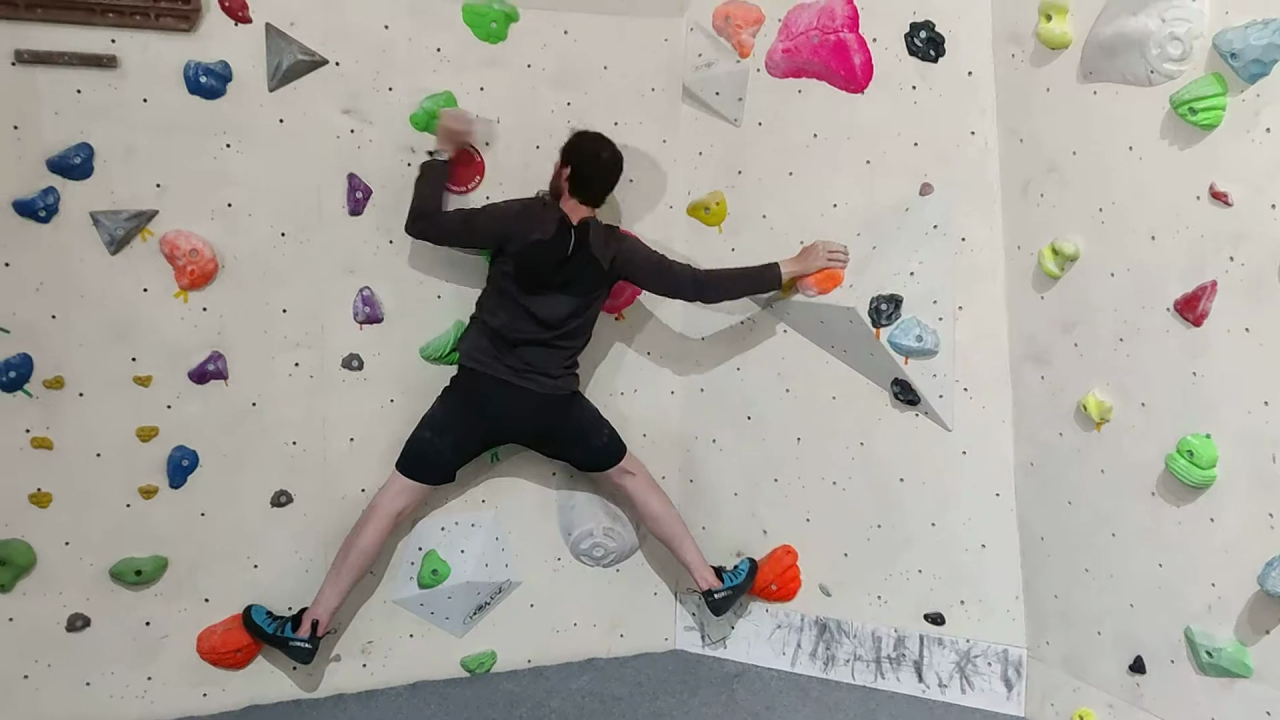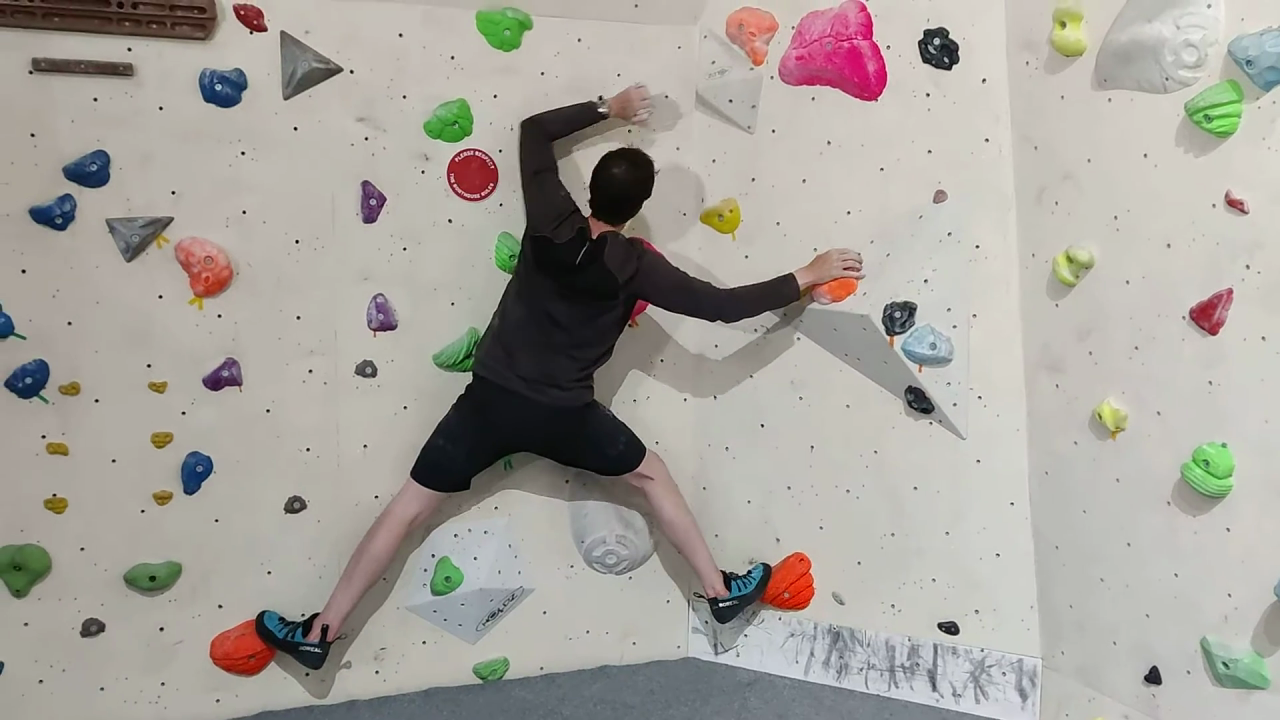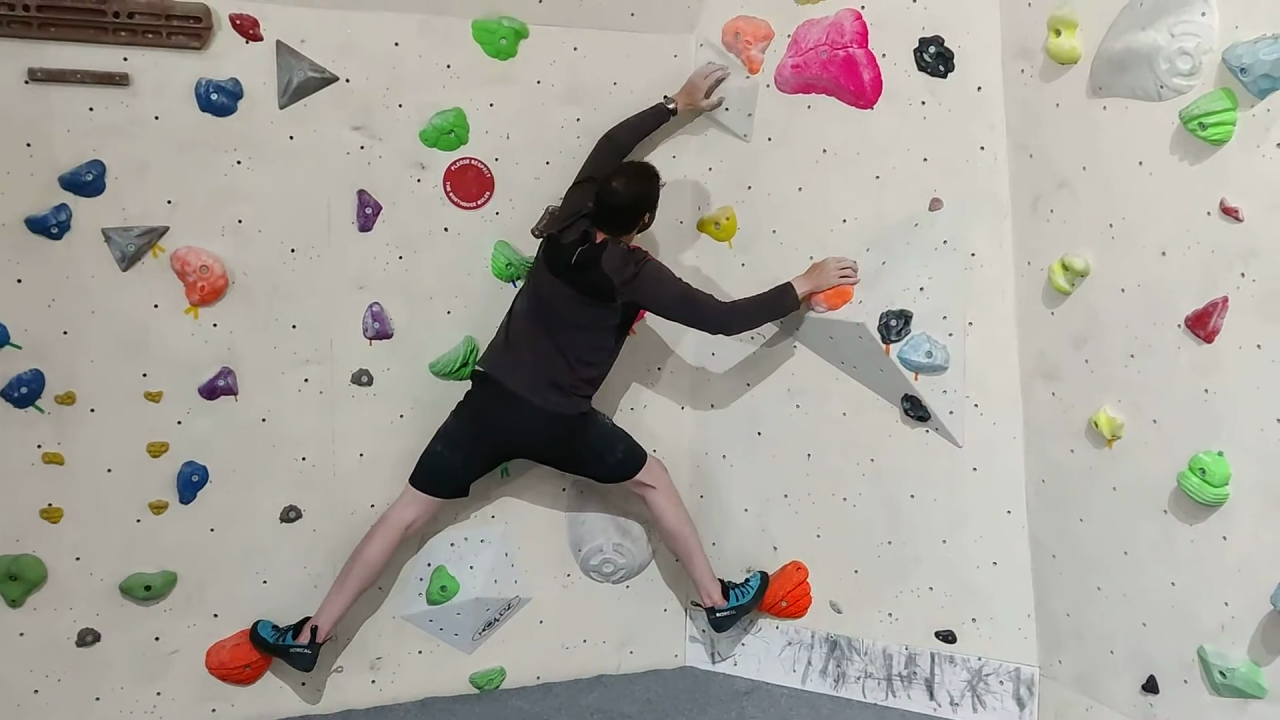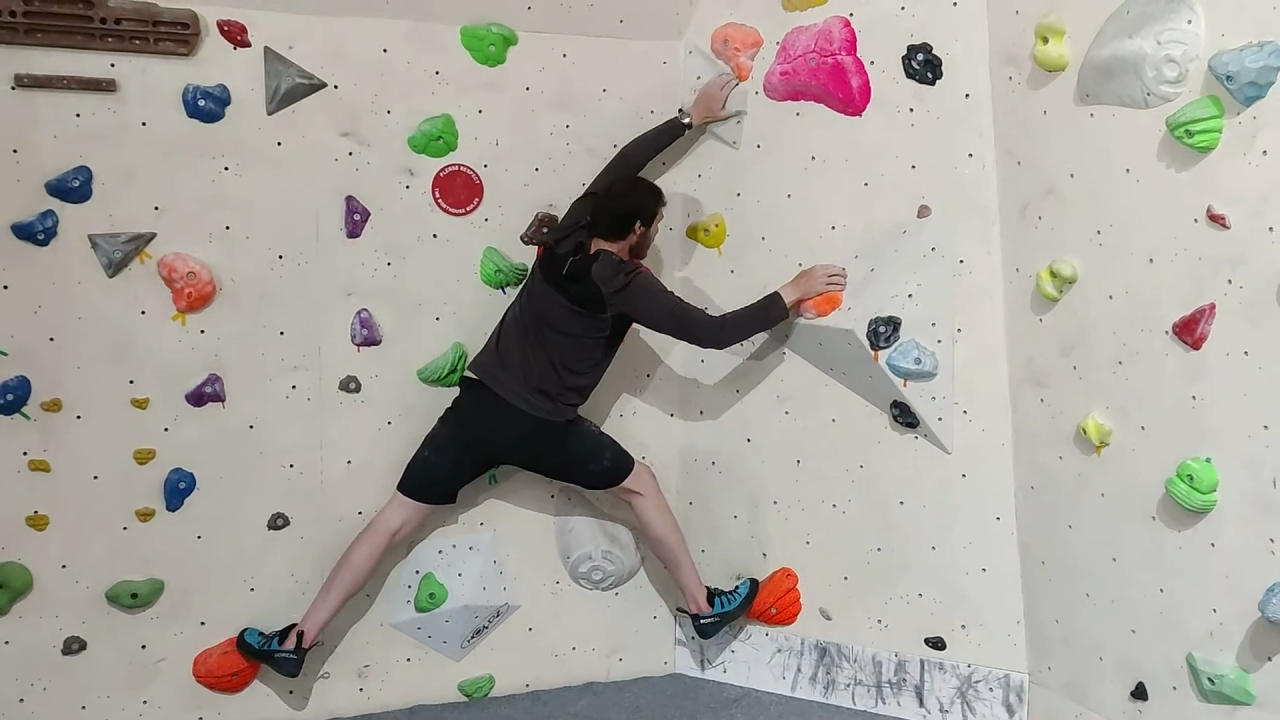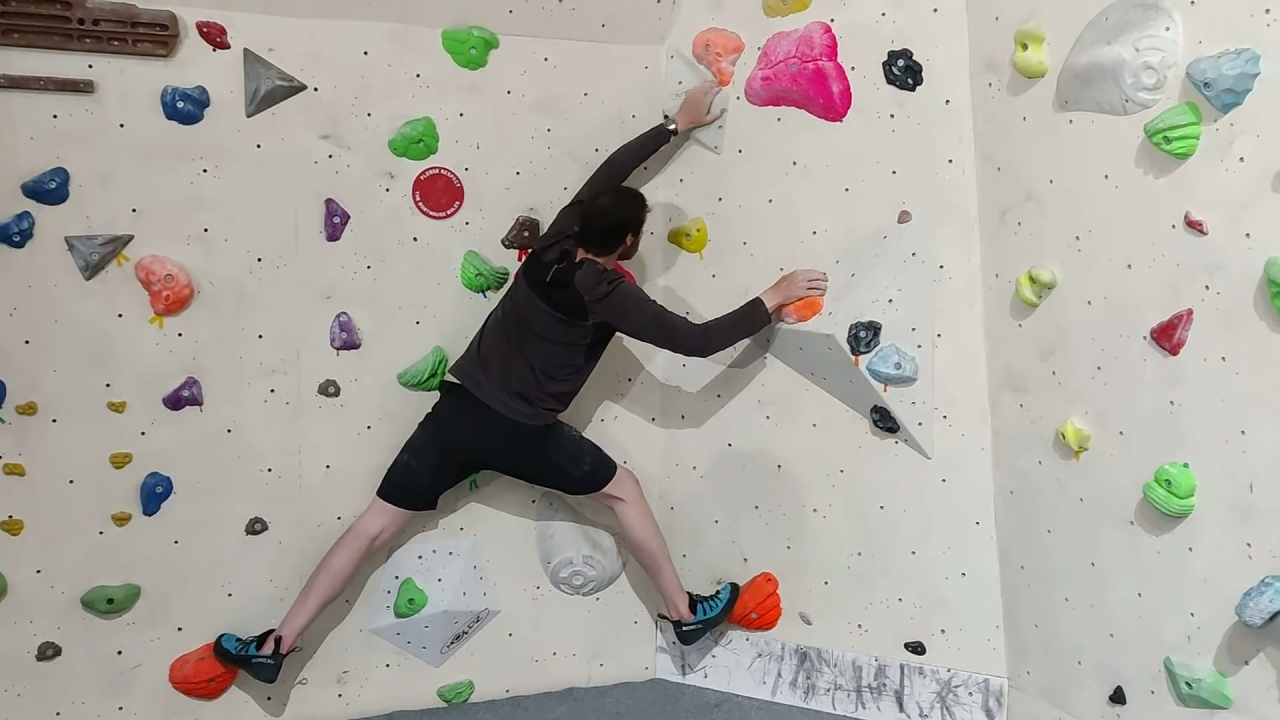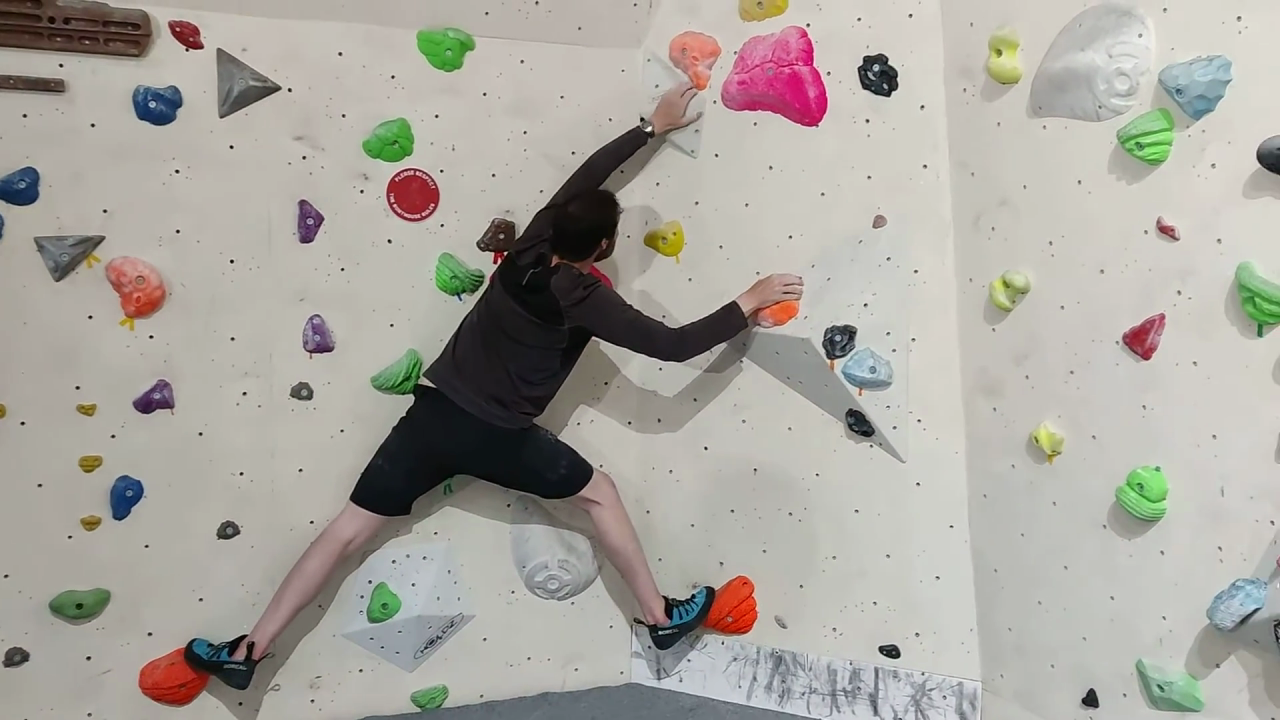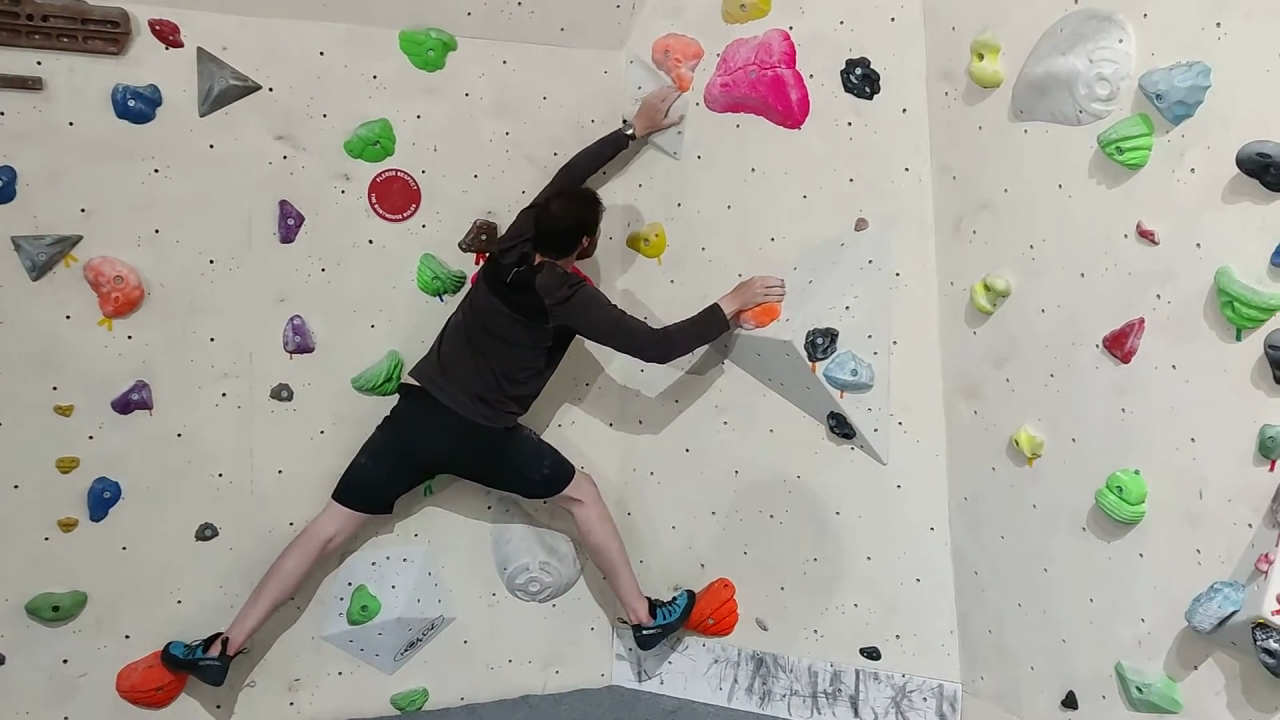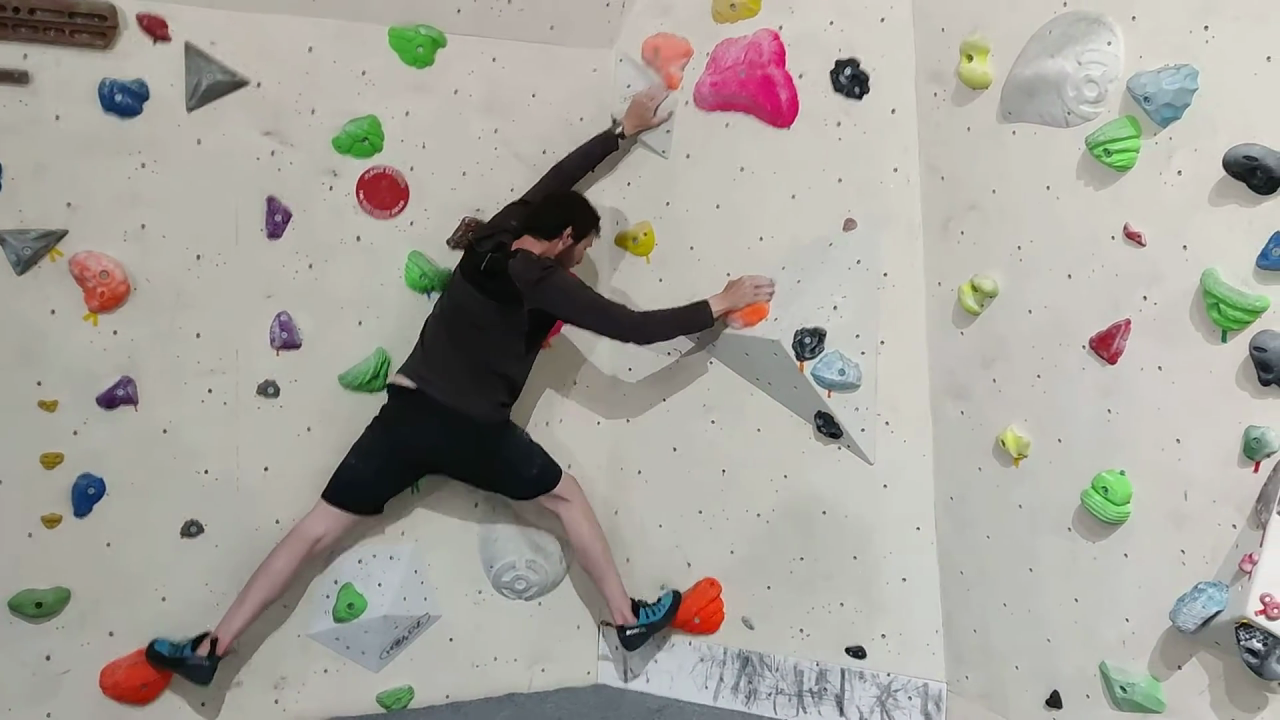
dt=0.4s
person 1, frame 1
left shoulder: (521, 218)
right shoulder: (612, 249)
left elbow: (424, 226)
right elbow: (699, 286)
left wrist: (442, 151)
right wrist: (791, 268)
left hip: (478, 392)
right hip: (550, 404)
left knee: (394, 500)
right knee: (630, 475)
left ankle: (310, 627)
right ankle: (711, 585)
person 1, frame 2
left shoulder: (550, 218)
right shoulder: (633, 265)
left elbow: (531, 131)
right elbow: (722, 305)
left wrist: (605, 108)
right wrist: (806, 276)
left hip: (492, 400)
right hip: (564, 415)
left knee: (408, 506)
right knee: (652, 474)
left ankle: (319, 631)
right ankle: (719, 590)
person 1, frame 3
left shoulder: (567, 224)
right shoulder: (634, 274)
left elbow: (608, 148)
right elbow: (724, 318)
left wrist: (673, 106)
right wrist: (804, 286)
left hip: (491, 403)
right hip: (560, 423)
left knee: (406, 512)
right knee: (652, 481)
left ankle: (312, 634)
right ankle: (715, 600)
person 1, frame 4
left shoulder: (569, 234)
right shoulder: (625, 285)
left elbow: (624, 162)
right elbow: (714, 332)
left wrist: (689, 119)
right wrist: (792, 294)
left hip: (478, 407)
right hip: (542, 429)
left knee: (393, 520)
right knee: (641, 486)
left ankle: (297, 640)
right ankle: (701, 606)
person 1, frame 5
left shoulder: (556, 240)
right shoulder: (607, 294)
left elbow: (610, 169)
right elbow: (698, 340)
left wrist: (675, 125)
right wrist: (773, 299)
left hip: (458, 412)
right hip: (521, 434)
left knee: (373, 525)
right knee: (623, 490)
left ankle: (275, 645)
right ankle: (683, 613)
person 1, frame 6
left shoulder: (532, 243)
right shoulder: (584, 298)
left elbow: (586, 174)
right elbow: (675, 345)
left wrist: (651, 127)
right wrist: (748, 303)
left hip: (432, 414)
right hip: (494, 436)
left knee: (346, 531)
right knee: (599, 493)
left ankle: (247, 652)
right ankle: (659, 617)
person 1, frame 7
left shoulder: (516, 243)
right shoulder: (569, 298)
left elbow: (567, 175)
right elbow: (659, 345)
left wrist: (632, 130)
right wrist: (731, 305)
left hip: (417, 413)
right hip: (479, 435)
left knee: (327, 530)
right knee: (582, 495)
left ankle: (224, 648)
right ankle: (642, 617)
person 1, frame 8
left shoulder: (495, 235)
right shoulder: (544, 284)
left elbow: (558, 176)
right elbow: (636, 328)
left wrist: (622, 131)
right wrist: (717, 305)
left hip: (406, 414)
right hip: (470, 431)
left knee: (316, 530)
right knee: (568, 496)
left ankle: (211, 647)
right ankle: (626, 617)
